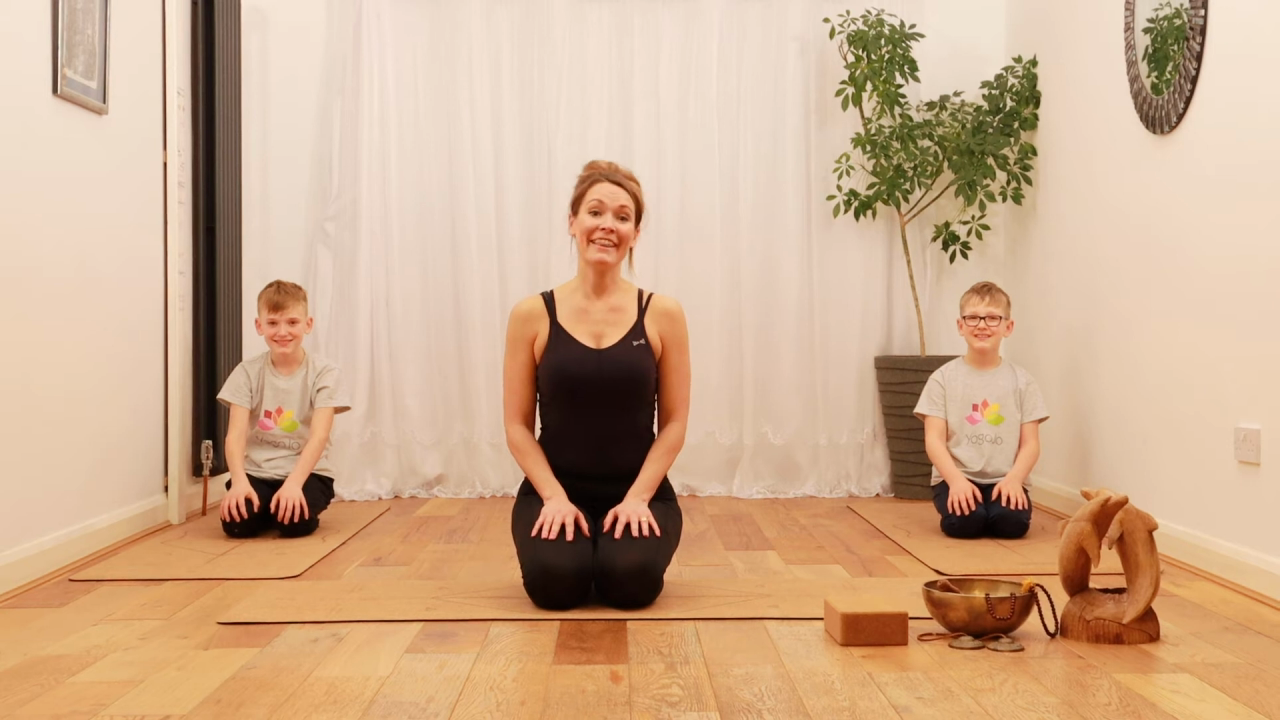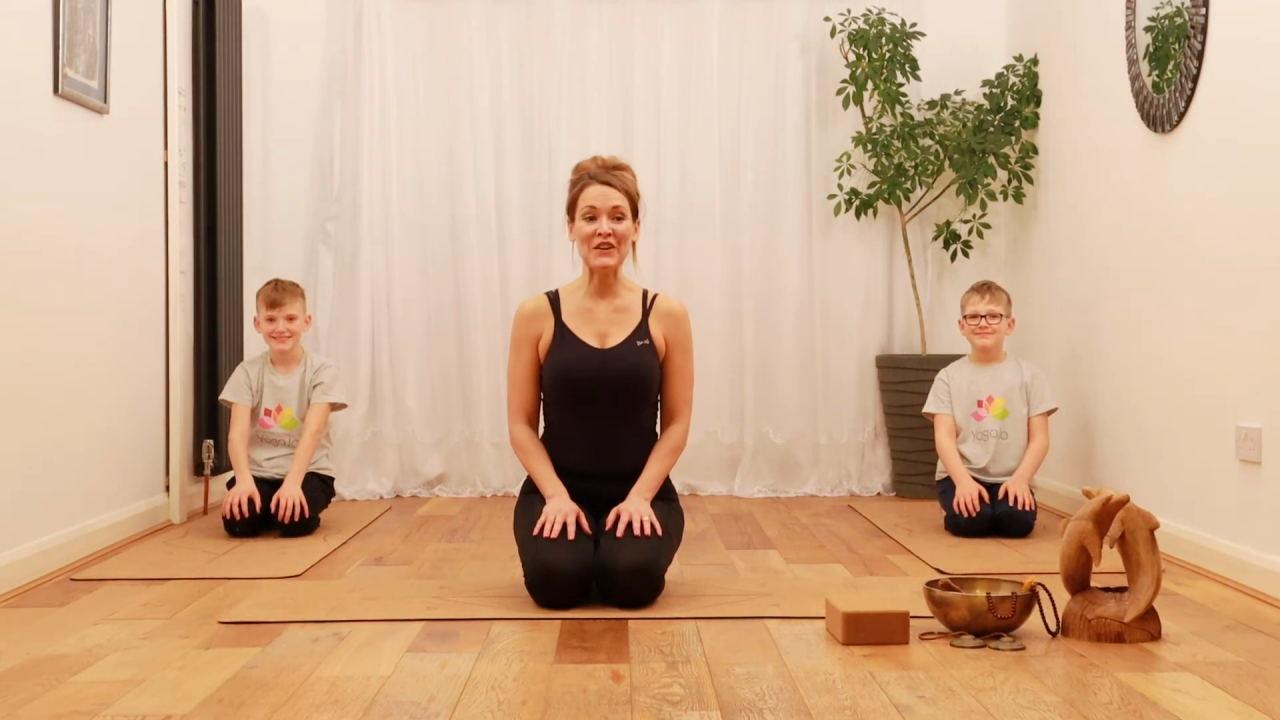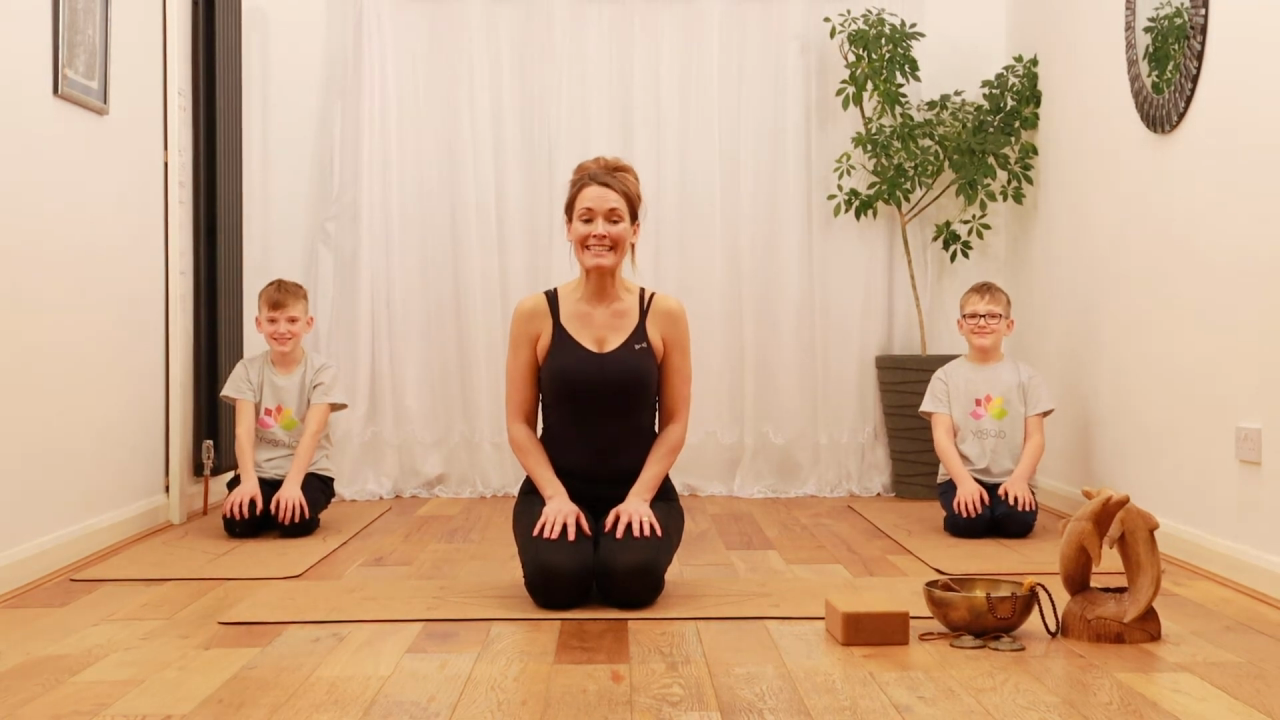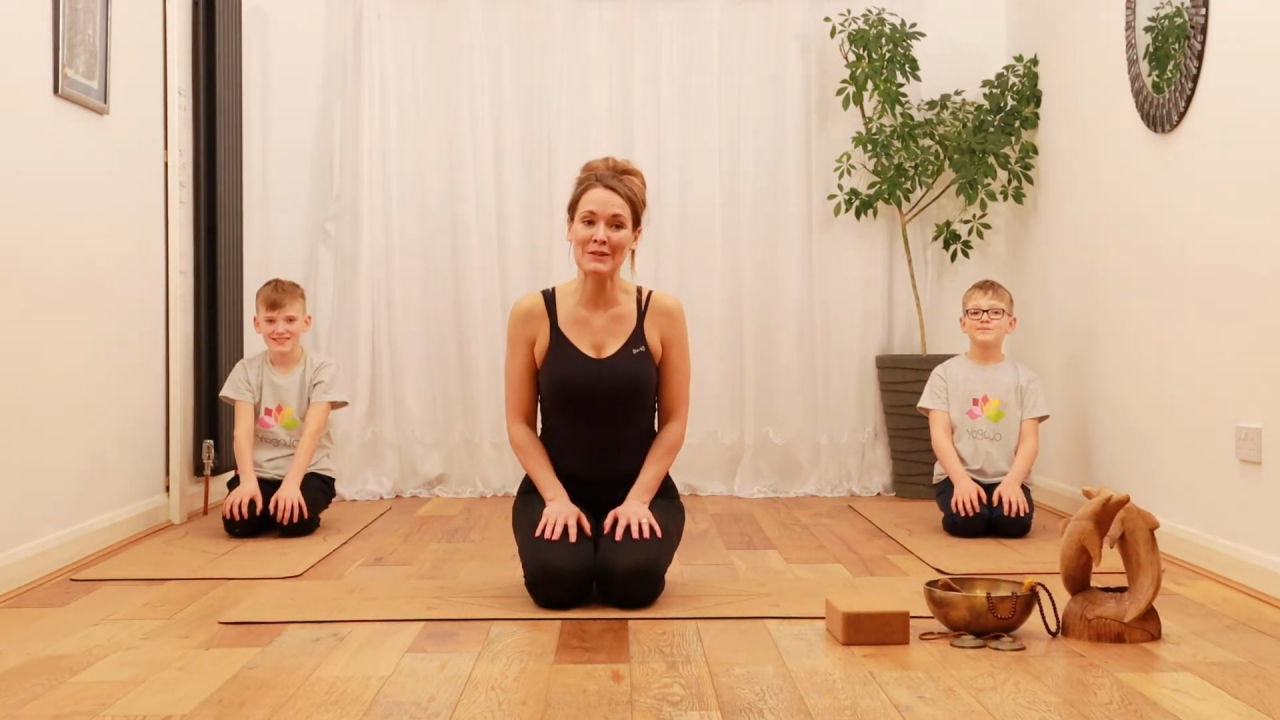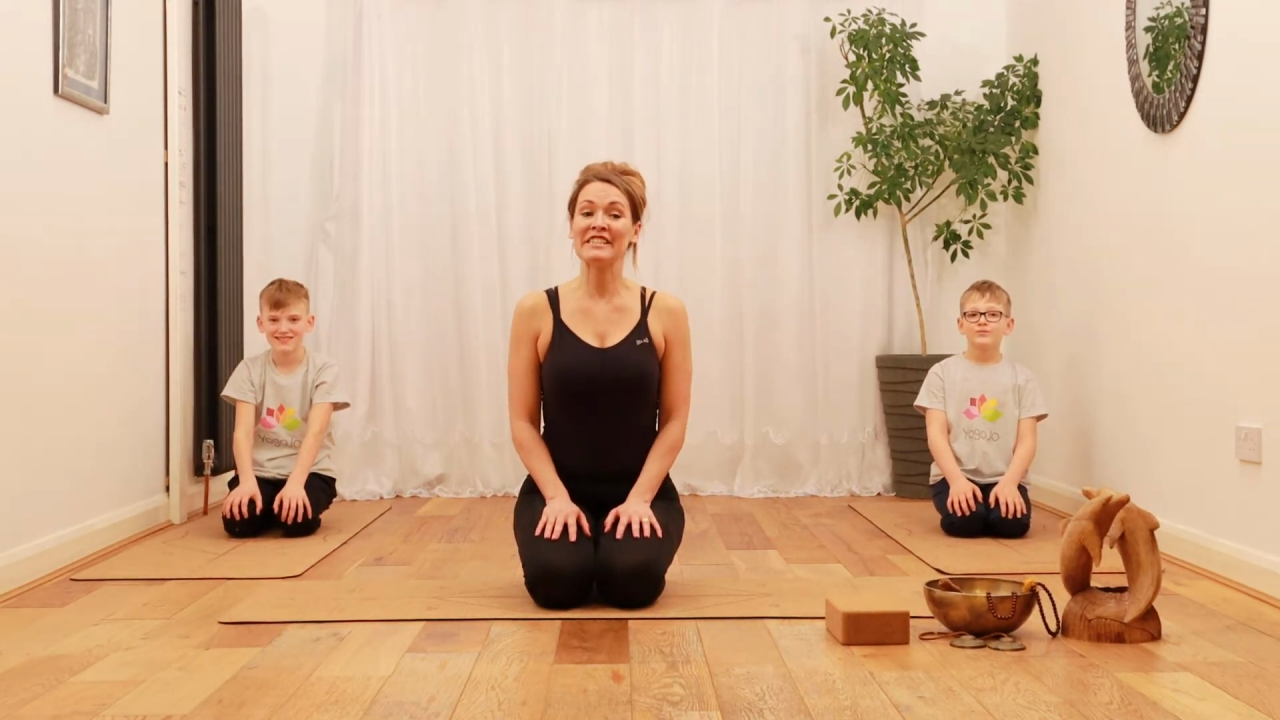
dt=1s
person 1, frame 1
left shoulder: (662, 313)
right shoulder: (532, 314)
left elbow: (674, 423)
right elbow: (518, 426)
left wrist: (637, 497)
right wrist: (554, 497)
left hip: (638, 489)
right hip: (557, 489)
left knee: (631, 582)
right knee: (555, 583)
left ankle: (616, 544)
right ankle: (576, 542)
person 1, frame 2
left shoulder: (666, 314)
right shoulder: (537, 314)
left elbow: (676, 424)
right elbow: (521, 426)
left wrist: (640, 497)
right wrist: (556, 496)
left hip: (639, 489)
right hip: (559, 488)
left knee: (631, 581)
right knee: (557, 583)
left ankle: (618, 543)
right ankle: (580, 546)
person 1, frame 3
left shoulder: (664, 314)
right shoulder: (535, 313)
left elbow: (674, 423)
right elbow: (519, 424)
left wrist: (639, 498)
right wrist: (556, 497)
left hip: (639, 489)
right hip: (558, 488)
left knee: (631, 580)
right knee: (556, 582)
left ankle: (615, 550)
right ankle: (574, 540)
person 1, frame 4
left shoulder: (663, 312)
right shoulder: (532, 312)
left elbow: (673, 421)
right elbow: (520, 423)
left wrist: (638, 499)
right wrist: (556, 498)
left hip: (639, 487)
right hip: (557, 487)
left knee: (632, 581)
right knee: (556, 581)
left ankle: (621, 542)
right ankle: (577, 547)
person 1, frame 5
left shoulder: (664, 311)
right shoulder: (536, 309)
left elbow: (674, 420)
right elbow: (523, 421)
left wrist: (639, 497)
right wrist: (556, 495)
left hip: (639, 487)
right hip: (559, 486)
left knee: (632, 580)
right knee: (556, 582)
right ankle: (578, 540)
person 2, frame 1
left shoulder: (324, 373)
right shoulder: (247, 372)
left elbow: (318, 436)
right elbow: (235, 434)
left wrist: (294, 483)
right wrist: (239, 480)
left hip: (306, 471)
right hip: (257, 472)
left knee: (294, 521)
right knee: (236, 521)
left ankle: (284, 506)
right ankle: (270, 508)
person 2, frame 2
left shoulder: (322, 371)
right shoulder: (247, 372)
left elbow: (312, 431)
right elbow: (238, 433)
left wrist: (293, 481)
right wrist: (243, 479)
left hip: (308, 470)
right hip: (259, 471)
left knee: (295, 521)
right knee: (237, 520)
left ankle: (291, 500)
right ankle: (270, 508)
person 2, frame 3
left shoulder: (322, 371)
right shoulder: (247, 370)
left elbow: (312, 432)
right elbow: (244, 430)
left wrist: (292, 483)
right wrist: (248, 480)
left hip: (308, 471)
right hip: (259, 470)
left knee: (294, 521)
right knee: (237, 521)
left ankle: (290, 507)
right ankle: (270, 509)
person 2, frame 4
left shoulder: (322, 369)
right shoulder: (246, 370)
left elbow: (312, 431)
right elbow: (243, 431)
left wrist: (291, 483)
right wrist: (248, 481)
left hip: (308, 470)
right hip: (259, 471)
left knee: (294, 521)
right knee: (237, 520)
left ankle: (300, 502)
right ankle: (270, 508)
person 2, frame 5
left shoulder: (324, 370)
right shoulder: (249, 369)
left elbow: (315, 431)
right elbow: (243, 431)
left wrist: (296, 482)
right wrist: (247, 480)
left hip: (309, 470)
right hip: (260, 470)
left knee: (297, 520)
right knee: (236, 520)
left ankle: (286, 505)
right ankle: (272, 508)
person 3, frame 1
left shoulder: (1021, 381)
right shoulder: (943, 378)
left elbow: (1030, 443)
right elbow: (934, 439)
left wrist: (1014, 478)
right wrist: (956, 480)
left hip: (1005, 480)
right hip: (957, 478)
left knee: (1013, 522)
right knee: (965, 521)
left ankle: (992, 509)
person 3, frame 2
left shoulder: (1029, 376)
right shoulder: (949, 377)
left elbow: (1039, 437)
right elbow: (944, 436)
left wrist: (1020, 478)
right wrist: (962, 480)
left hip: (1009, 479)
right hip: (961, 475)
left knee: (1018, 522)
right knee: (971, 520)
left ankle: (999, 508)
right ankle: (957, 506)
person 3, frame 3
left shoulder: (1026, 376)
right shoulder: (946, 376)
left elbow: (1035, 437)
right elbow: (942, 436)
left wrist: (1019, 479)
right wrist: (964, 480)
left hip: (1010, 478)
right hip: (962, 476)
left knee: (1018, 522)
right knee: (970, 522)
left ankle: (996, 511)
right ankle: (960, 506)
person 3, frame 4
left shoulder: (1024, 378)
right shoulder: (945, 373)
left elbow: (1029, 440)
right elbow: (940, 435)
left wrist: (1012, 481)
right wrist: (961, 480)
left hip: (1006, 479)
right hip: (957, 475)
left knee: (1015, 522)
right knee: (968, 521)
left ankle: (995, 509)
right ankle: (958, 502)
person 3, frame 5
left shoulder: (1022, 378)
right shoulder: (942, 373)
left elbow: (1027, 439)
right elbow: (936, 433)
left wrist: (1009, 482)
right wrist: (956, 479)
left hip: (1003, 479)
right hip: (956, 476)
left knee: (1013, 523)
right knee: (965, 521)
left ankle: (991, 508)
